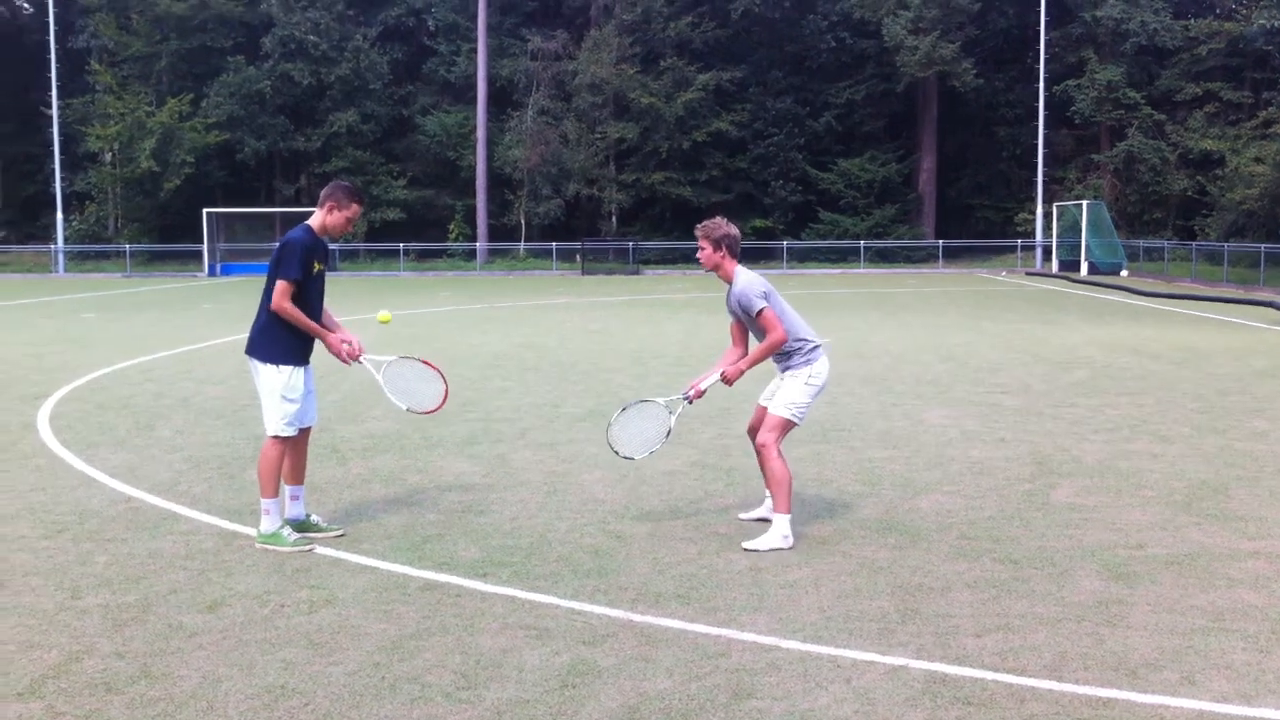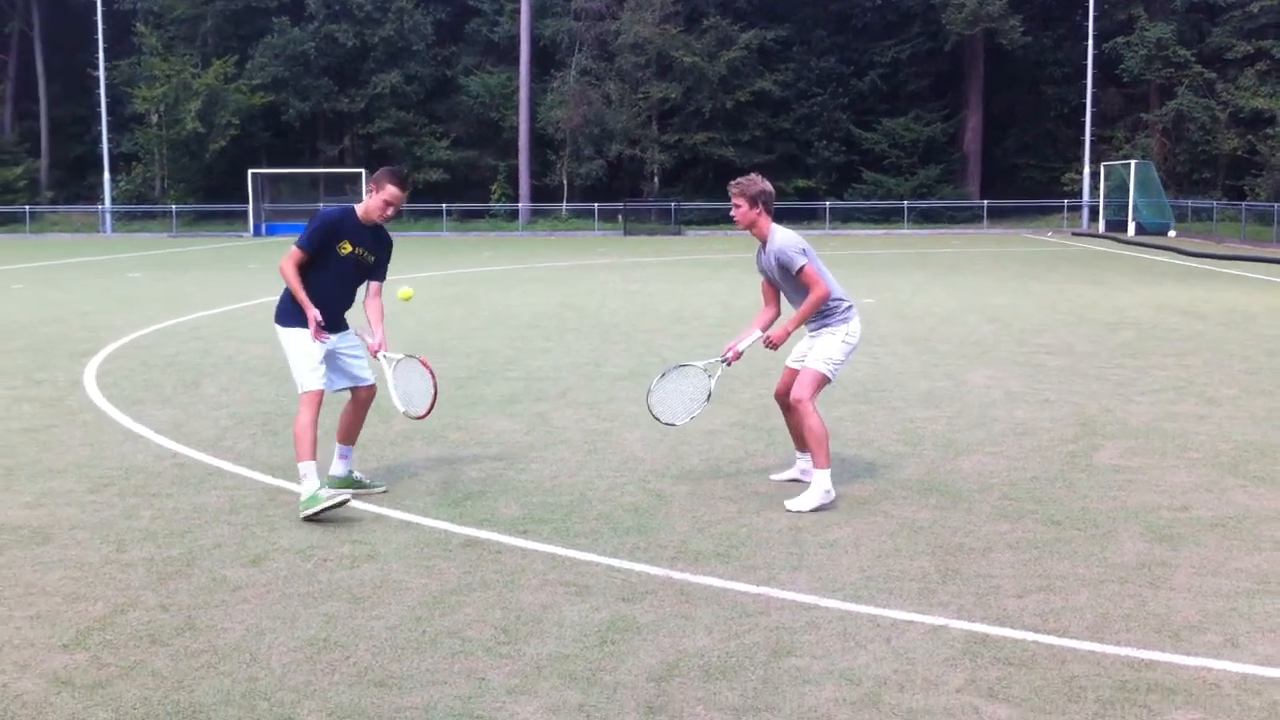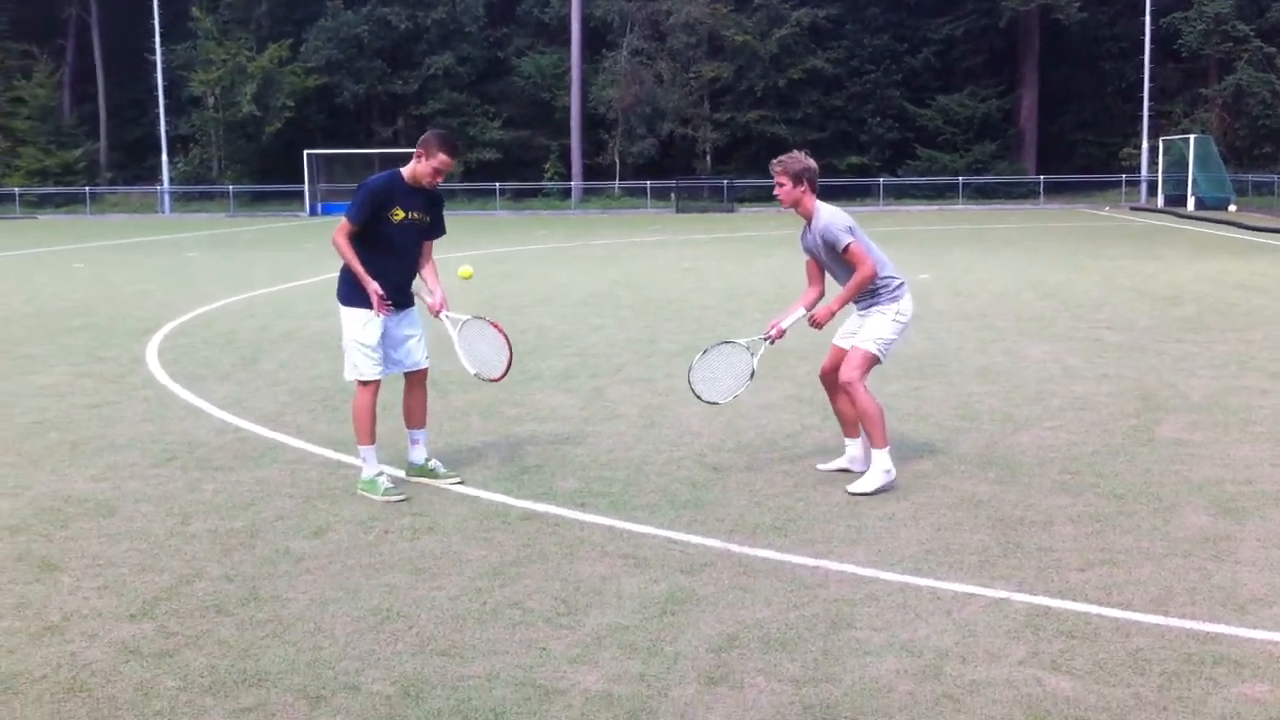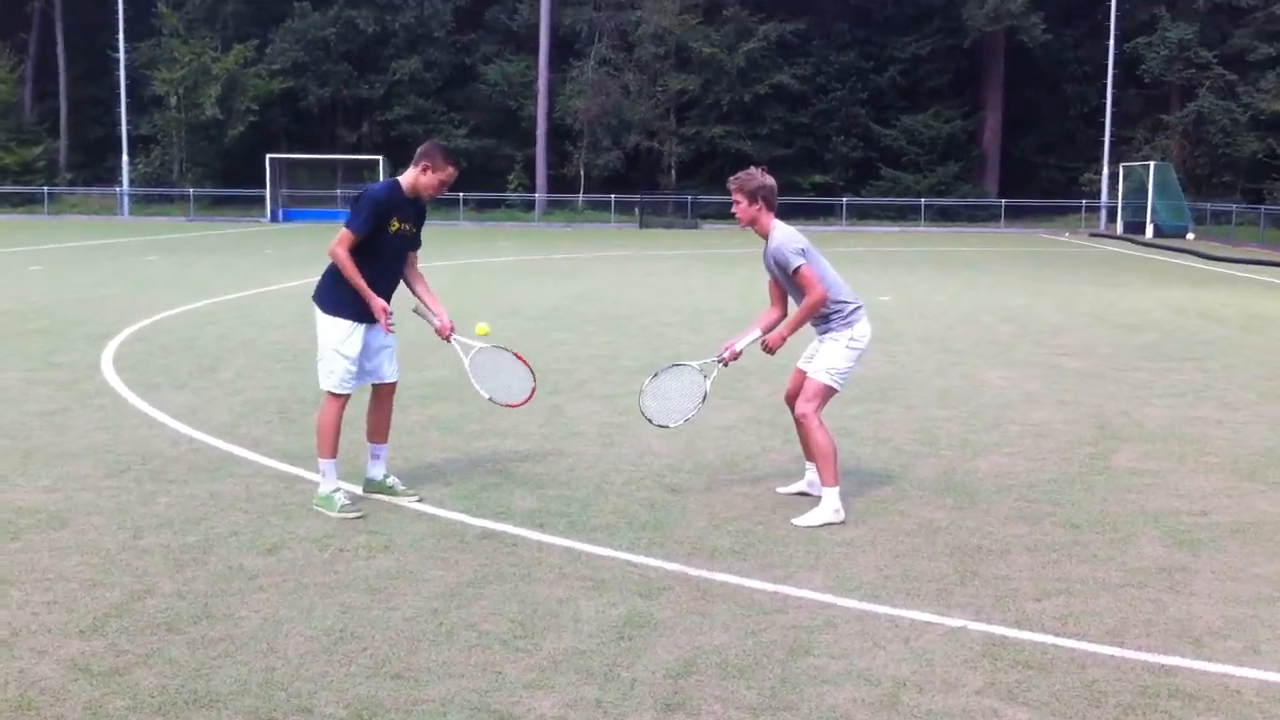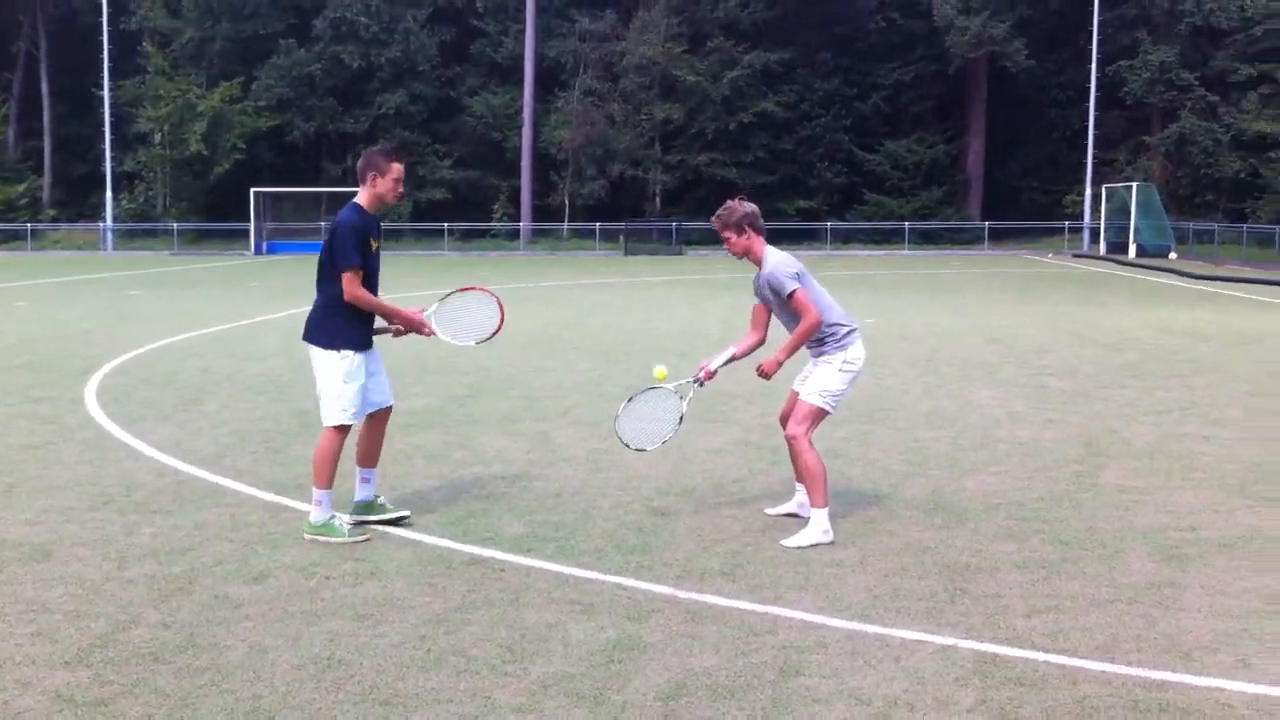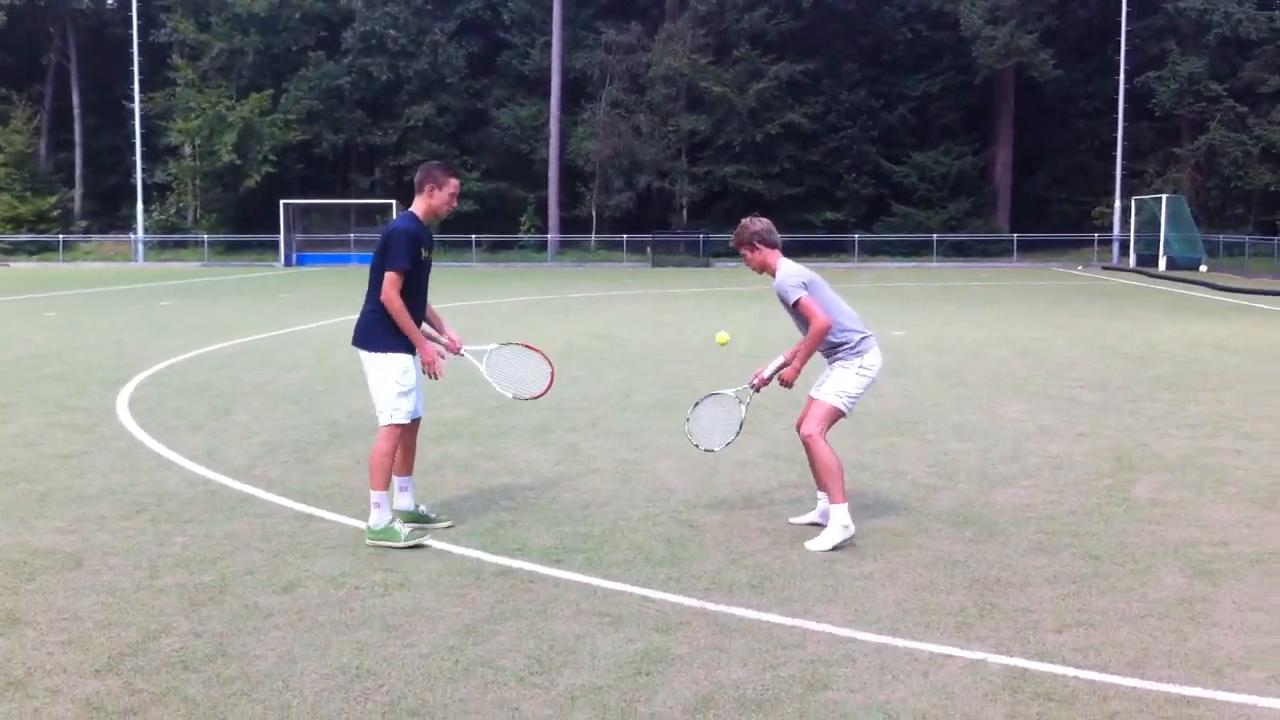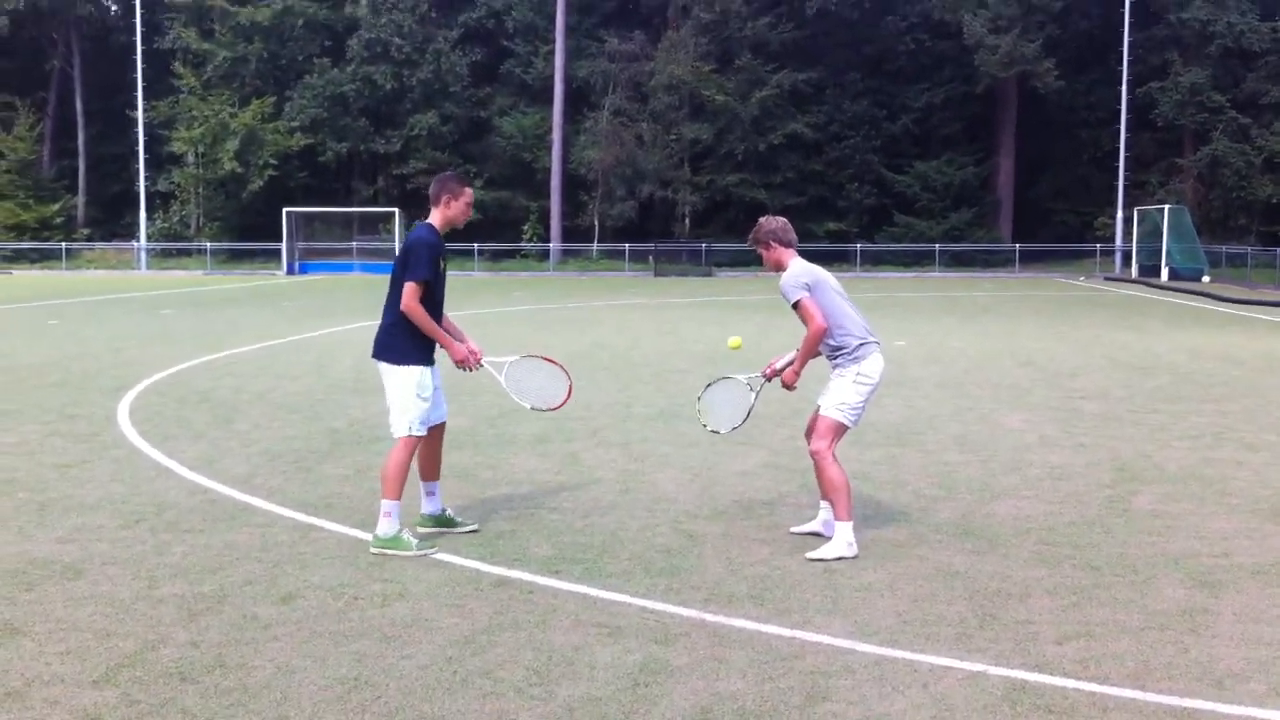
dt=0.7s
person 1, frame 1
left shoulder: (320, 247)
right shoulder: (297, 242)
right elbow: (280, 303)
left wrist: (342, 334)
right wrist: (324, 336)
left hip: (297, 356)
right hip: (276, 355)
left knee: (300, 432)
right knee: (279, 435)
left ankle: (296, 515)
right ankle: (269, 527)
person 1, frame 2
left shoulder: (382, 242)
right shoulder: (330, 220)
left elbow: (373, 295)
right elbow: (288, 265)
left wrist: (377, 334)
right wrist: (309, 309)
left hip: (335, 325)
right hip: (299, 321)
left knee: (366, 389)
right knee: (313, 393)
left ankle: (340, 471)
right ankle: (310, 490)
person 1, frame 3
left shoulder: (432, 200)
right shoulder: (377, 188)
left elbow: (425, 256)
right elbow: (340, 237)
left wrist: (436, 291)
right wrist: (367, 282)
left hip: (402, 301)
right hip: (362, 299)
left knee: (417, 373)
right knee: (368, 382)
left ankle: (418, 458)
right ankle: (369, 472)
person 1, frame 4
left shoulder: (416, 210)
right shoulder: (378, 198)
left elbow: (410, 268)
right elbow: (338, 250)
left wrist: (438, 311)
right wrist: (371, 298)
left hip: (375, 313)
right hip: (342, 308)
left knee: (385, 386)
right knee: (338, 393)
left ankle: (376, 475)
right ankle: (327, 488)
person 1, frame 5
left shoulder: (370, 222)
right shoulder: (349, 223)
right elbow: (352, 292)
left wrist: (393, 319)
right wrist: (404, 316)
left hip: (359, 339)
right hip: (335, 340)
left knee: (380, 410)
right knee: (338, 424)
left ankle: (365, 499)
right ankle: (320, 518)
person 1, frame 6
left shoulder: (422, 233)
right shoulder: (403, 230)
right elbow: (389, 296)
left wrist: (444, 332)
right wrist: (423, 343)
left hip: (401, 343)
right hip: (383, 343)
left knee: (410, 423)
right knee: (394, 424)
left ankle: (405, 506)
right ankle: (379, 520)
person 1, frame 7
left shoulder: (434, 242)
right shoulder: (423, 241)
right elbow: (409, 304)
left wrist: (464, 341)
right wrist: (451, 345)
left hip: (419, 354)
right hip: (402, 354)
left knee: (434, 427)
right knee: (409, 436)
left ankle: (432, 511)
right ankle: (387, 530)
person 2, frame 1
left shoulder: (746, 286)
right shoulder: (733, 292)
left elbow: (778, 335)
right elbow: (738, 348)
left wrist: (741, 368)
right wrist: (705, 379)
left hip: (806, 366)
right hip: (793, 368)
left knee: (767, 442)
right knee: (757, 431)
left ankle: (782, 530)
right ankle: (773, 503)
person 2, frame 2
left shoulder: (783, 243)
right shoulder: (763, 253)
left elbow: (821, 291)
right elbow: (771, 308)
left wrist: (786, 330)
right wrist: (742, 340)
left hip: (838, 325)
right hip: (818, 328)
left knee: (801, 397)
right knee: (784, 395)
left ankle: (822, 485)
right ankle: (806, 464)
person 2, frame 3
left shoulder: (829, 222)
right shoulder: (808, 233)
left elbow: (868, 269)
right elbow: (815, 288)
left wrist: (832, 308)
right wrist: (785, 319)
left hip: (890, 303)
right hip: (867, 307)
left knee: (852, 377)
right knee: (829, 374)
left ankle: (881, 465)
right ankle: (855, 453)
person 2, frame 4
left shoulder: (782, 243)
right shoulder: (771, 248)
left elbow: (818, 294)
right elbow: (778, 309)
left wrist: (783, 334)
right wrist: (741, 341)
left hip: (846, 328)
right hip: (831, 330)
left knee: (807, 411)
right knee: (794, 397)
left ankle: (831, 504)
right ankle: (814, 478)
person 2, frame 5
left shoulder: (776, 268)
right shoulder: (762, 277)
left elbow: (813, 318)
right elbow: (757, 334)
left wrist: (779, 358)
right wrist: (717, 362)
left hip: (840, 352)
right hip: (825, 352)
left knee: (797, 432)
right knee: (788, 420)
left ankle: (820, 524)
right ankle: (803, 499)
person 2, frame 6
left shoulder: (785, 279)
right shoulder: (792, 274)
left elbow: (822, 323)
right elbow: (812, 337)
left wrist: (795, 366)
left hip: (855, 357)
right hip: (845, 356)
left knee: (812, 432)
right knee: (805, 427)
left ankle: (840, 520)
right ankle: (826, 507)
person 2, frame 7
left shoulder: (791, 278)
right shoulder: (810, 271)
left elbow: (819, 326)
left wrist: (795, 369)
right wrist: (786, 361)
left hip: (856, 366)
right hip: (856, 362)
left knee: (821, 448)
right knee: (814, 435)
left ankle: (845, 539)
right ankle: (828, 517)
